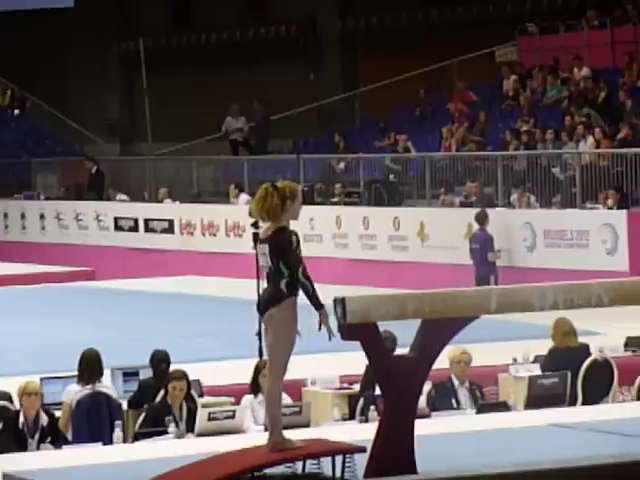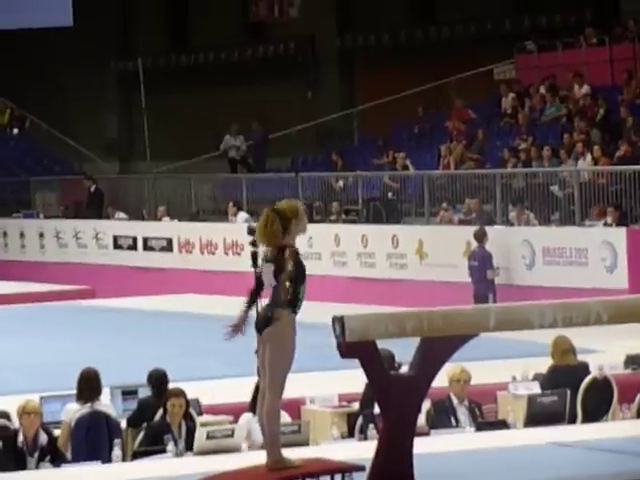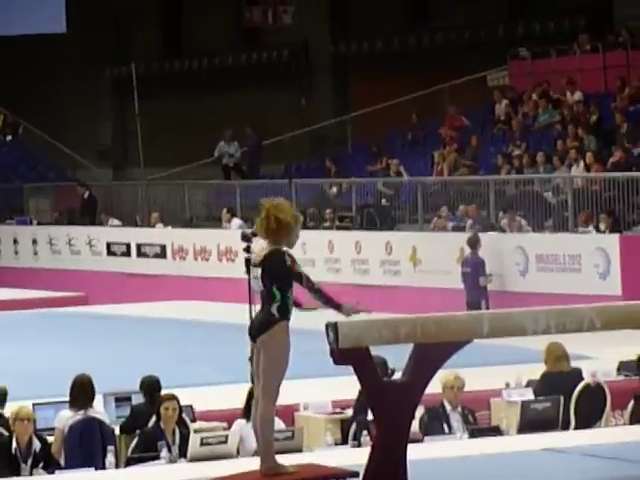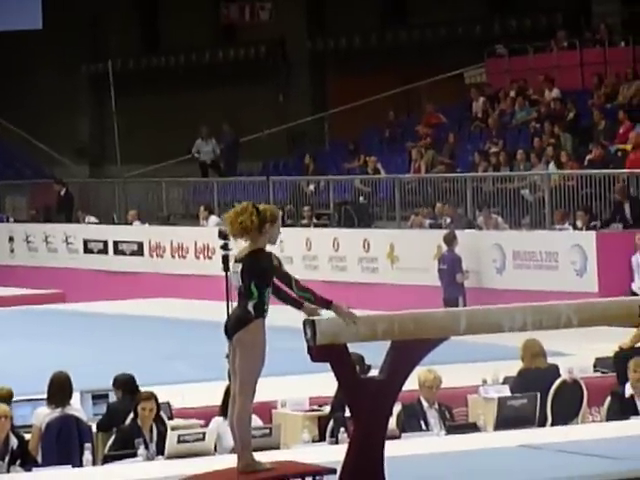
dt=0.5s
person 1, frame 1
left shoulder: (266, 233)
right shoulder: (288, 236)
right elbow: (301, 274)
right wrist: (321, 309)
left hip: (268, 299)
right hip: (282, 304)
left knee: (274, 371)
right knee: (276, 373)
left ankle: (274, 432)
right ankle: (276, 437)
person 1, frame 2
left shoulder: (274, 250)
right shoulder: (289, 253)
left elbow: (259, 283)
right elbow: (286, 282)
left wrist: (244, 315)
right wrist: (283, 309)
left hip: (270, 319)
right hip: (280, 322)
left knee: (267, 390)
right knee: (274, 392)
left ankle: (272, 452)
right ankle: (276, 457)
person 1, frame 3
left shoulder: (262, 256)
right shoulder: (280, 257)
right elbow: (307, 283)
right wrist: (341, 308)
left hip: (260, 325)
right hip: (274, 328)
left knee: (261, 396)
right knee: (268, 397)
left ankle: (266, 458)
right ankle: (269, 461)
person 1, frame 4
left shoulder: (245, 255)
right shoulder: (262, 257)
left elbow: (274, 288)
right elbow: (293, 285)
left wrist: (302, 306)
right wrist: (334, 306)
left hip: (236, 322)
right hip: (250, 326)
left knee: (238, 394)
right knee: (245, 395)
left ankle: (243, 456)
right ankle: (246, 459)
